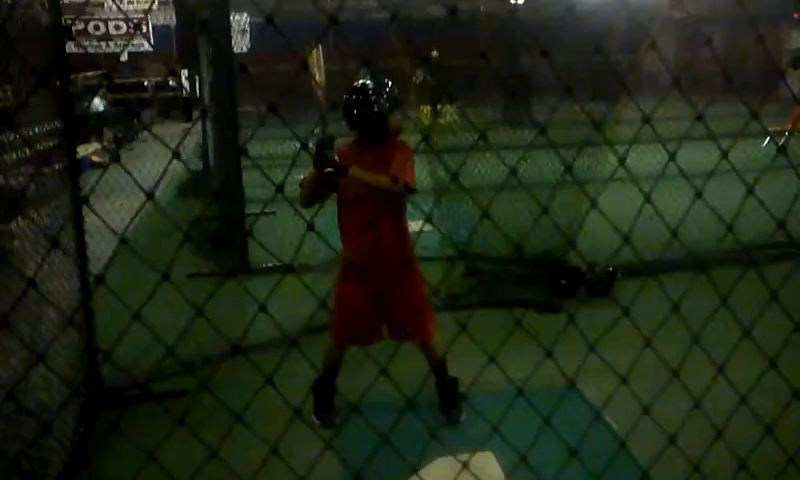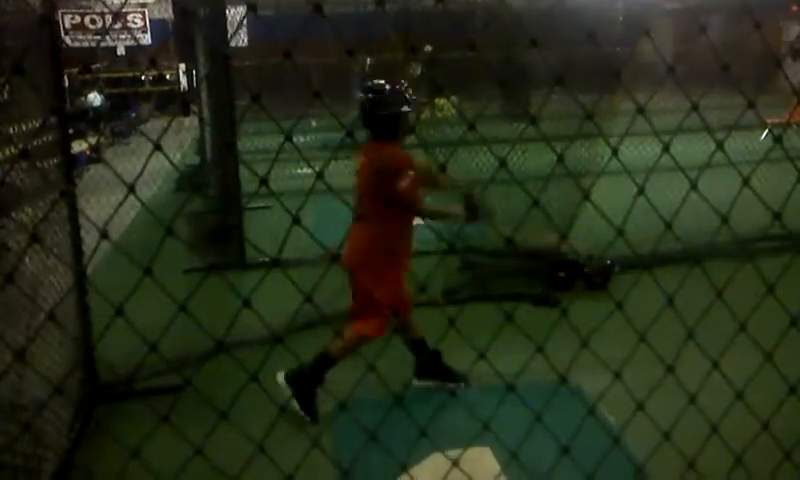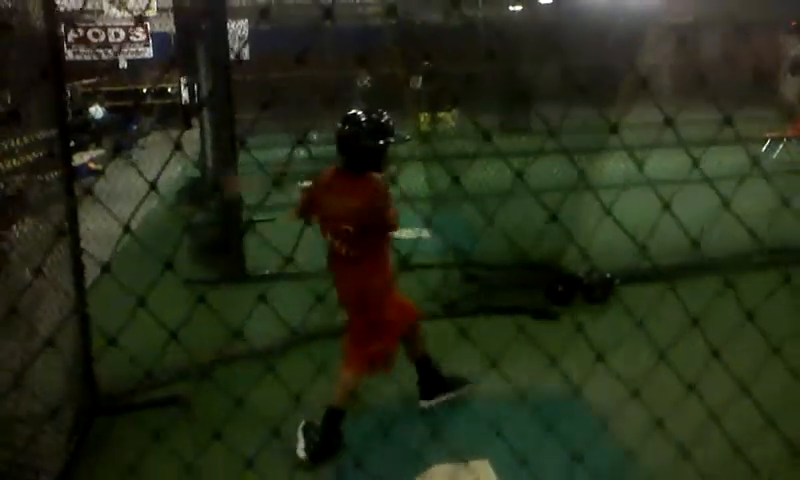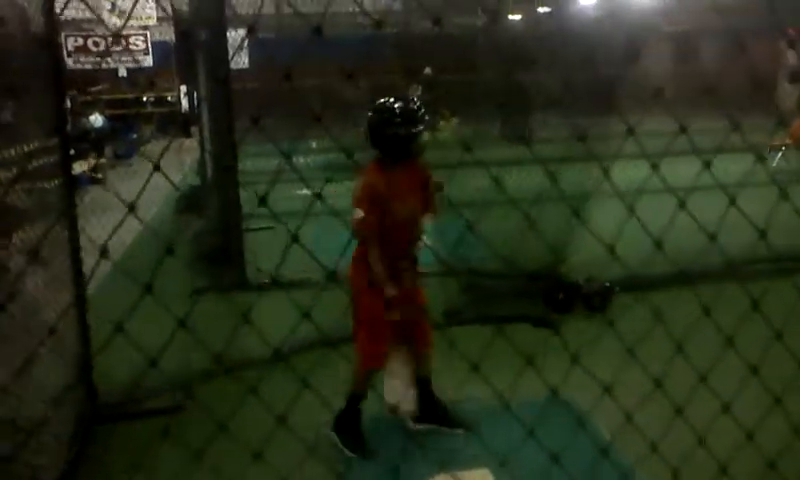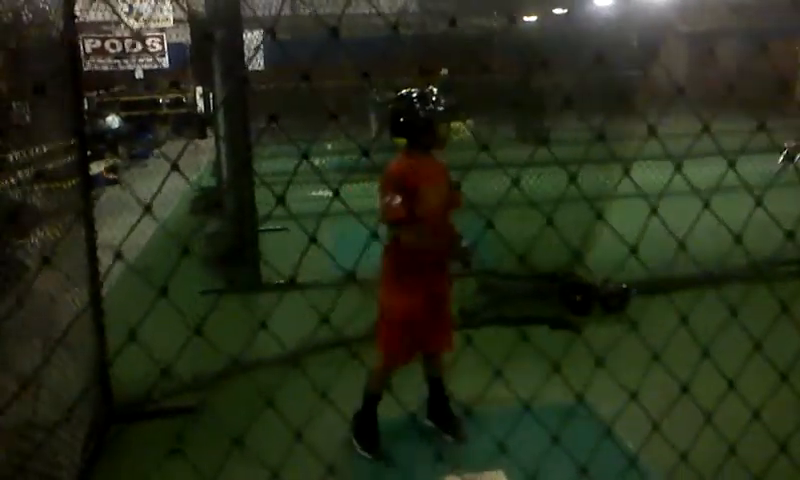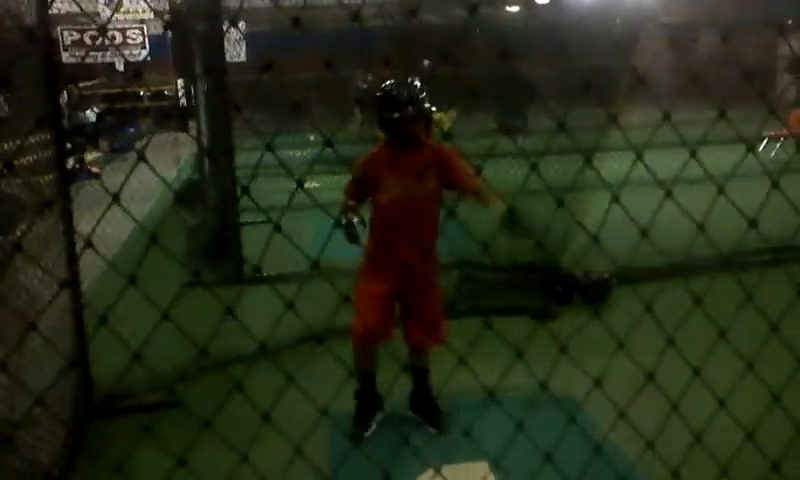
dt=0.7s
person 1, frame 1
left shoulder: (399, 149)
right shoulder: (341, 155)
left elbow: (397, 186)
right elbow: (306, 200)
left wrist: (346, 170)
right wrist: (319, 165)
left hip: (398, 261)
right hip: (358, 264)
left knee: (422, 330)
right knee: (343, 333)
left ankle: (447, 389)
right ankle: (324, 392)
person 1, frame 2
left shoulder: (376, 149)
right shoulder: (391, 158)
left elbow: (420, 171)
right elbow: (417, 208)
left wrist: (442, 180)
right wrist: (461, 211)
left hip: (374, 247)
right hip: (375, 254)
left knee: (398, 310)
right knee: (365, 326)
left ankle: (428, 364)
right ankle: (304, 378)
person 1, frame 3
left shoulder: (324, 182)
right shoulder: (375, 188)
left elbow: (304, 213)
right elbow: (390, 224)
left hip: (347, 276)
right hip: (369, 282)
left knee: (406, 318)
right knee: (361, 356)
left ankle: (430, 382)
right ankle: (326, 434)
person 1, frame 4
left shoulder: (417, 171)
right shoulder: (372, 184)
right elbow: (369, 243)
left wrist: (412, 254)
right wrist: (386, 289)
left hip: (405, 271)
right hip: (376, 277)
left knee: (419, 338)
right knee: (372, 352)
left ankle: (425, 406)
right ankle: (348, 419)
person 1, frame 5
left shoulder: (439, 168)
right shoulder: (399, 172)
right elbow: (396, 228)
left wrist: (455, 243)
right wrist: (425, 245)
left hip: (436, 271)
right hip: (405, 275)
left knee: (435, 342)
right knee: (394, 350)
left ankle: (438, 406)
right ankle: (365, 418)
person 1, frame 6
left shoulder: (438, 155)
right shoulder: (374, 160)
left elbow: (472, 187)
right elbow: (352, 195)
left wrist: (499, 207)
right wrist: (350, 216)
left hip: (422, 261)
right hip: (381, 261)
left knee: (421, 333)
right knee: (366, 333)
left ankle: (421, 395)
right ankle: (368, 401)
